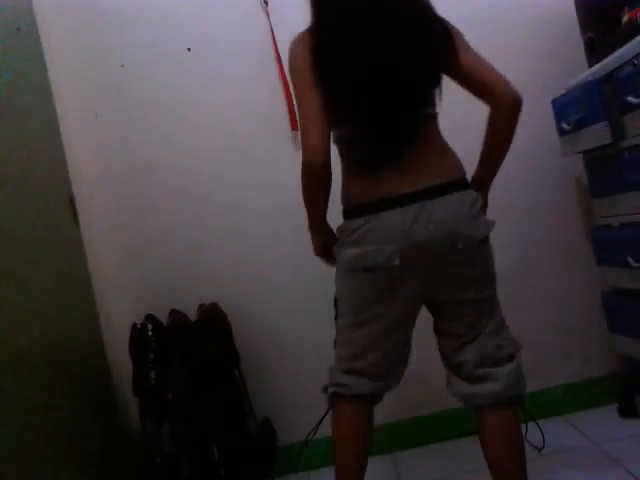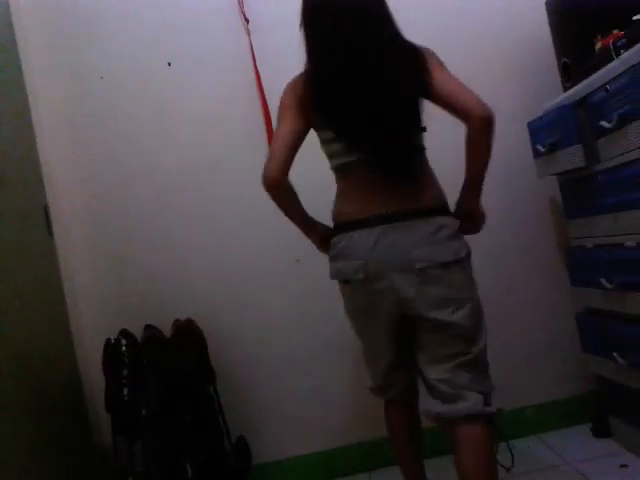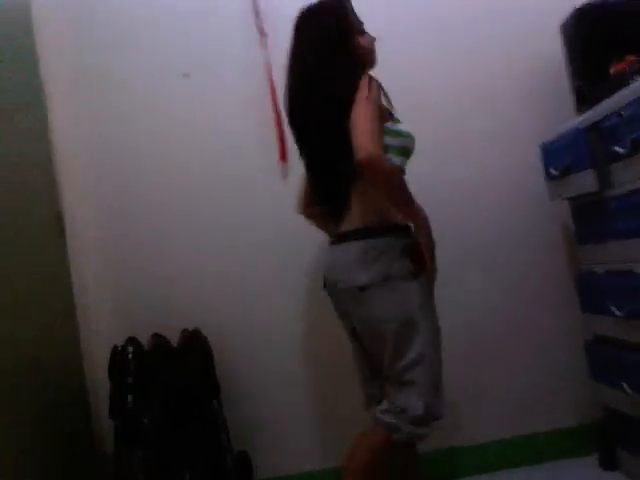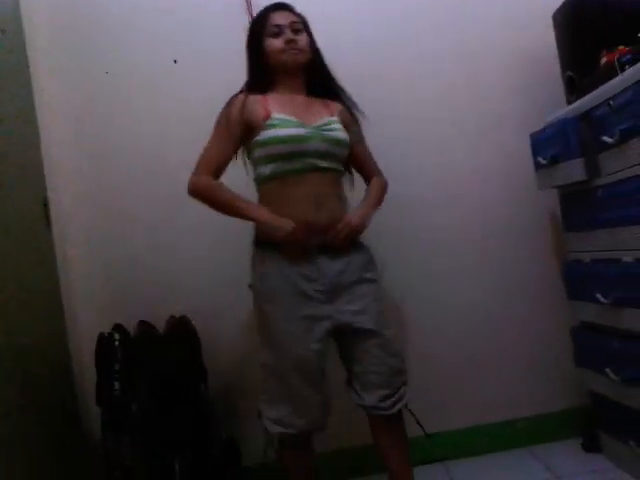
dt=0.5s
person 1, frame 1
left shoulder: (311, 46)
left elbow: (315, 158)
right elbow: (508, 101)
left wrist: (317, 227)
right wrist: (478, 187)
left hip: (374, 230)
right hip: (453, 213)
left knee: (355, 381)
right knee: (488, 369)
person 1, frame 2
left shoulder: (305, 88)
right shoulder: (412, 59)
left elbow: (274, 178)
right elbow: (480, 116)
left wrist: (318, 232)
right wrist: (469, 199)
left hip: (358, 250)
right hip: (427, 236)
left knee: (395, 386)
right knee: (465, 390)
person 1, frame 3
left shoulder: (315, 108)
right shoulder: (362, 87)
left elbow: (310, 203)
right elbow: (368, 155)
right wrist: (418, 218)
left hip: (345, 261)
right hip: (382, 257)
left knee: (393, 397)
right knee: (412, 403)
person 1, frame 4
left shoulder: (338, 108)
right shoulder: (248, 106)
left elbow: (374, 176)
right elbow: (200, 182)
left wrist: (365, 210)
right wrist: (265, 217)
left hip: (350, 261)
right hip: (283, 267)
left knee: (383, 380)
right knee: (295, 399)
